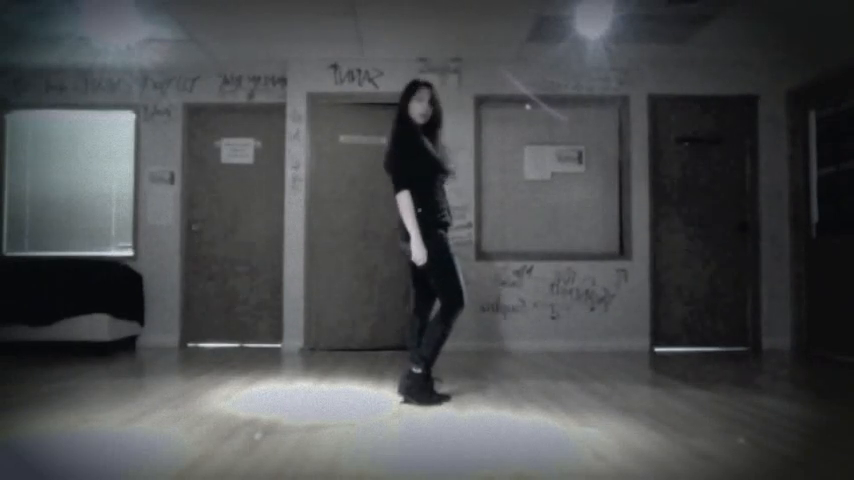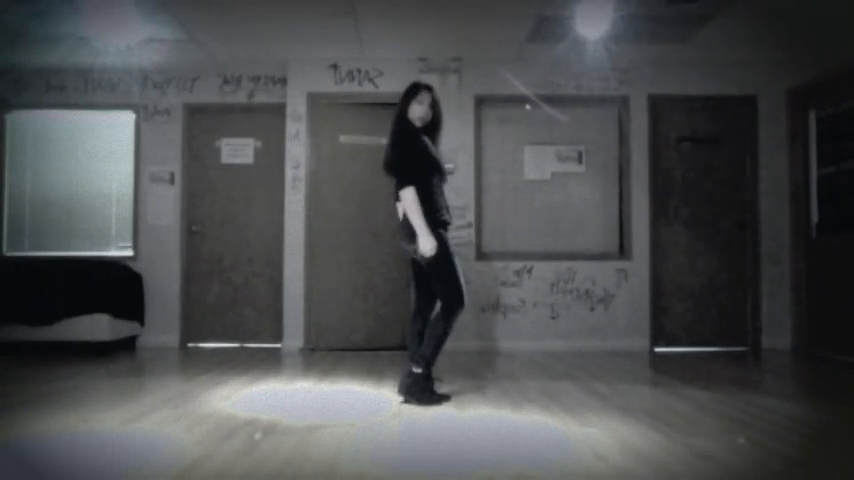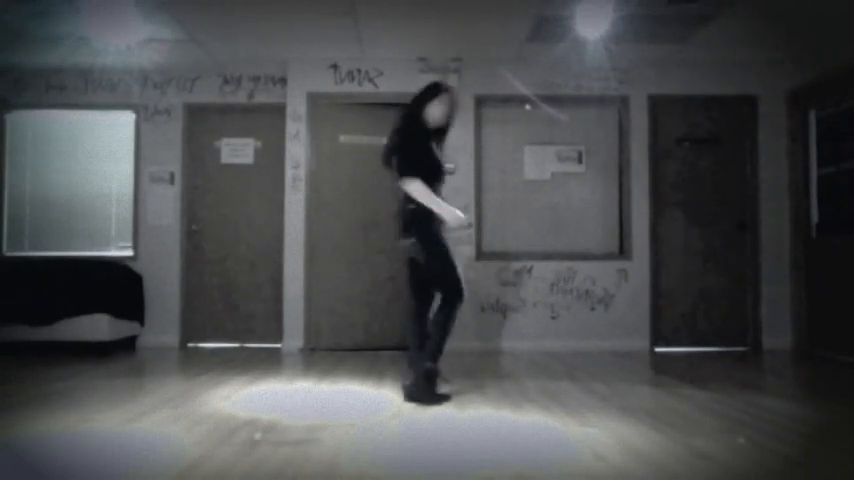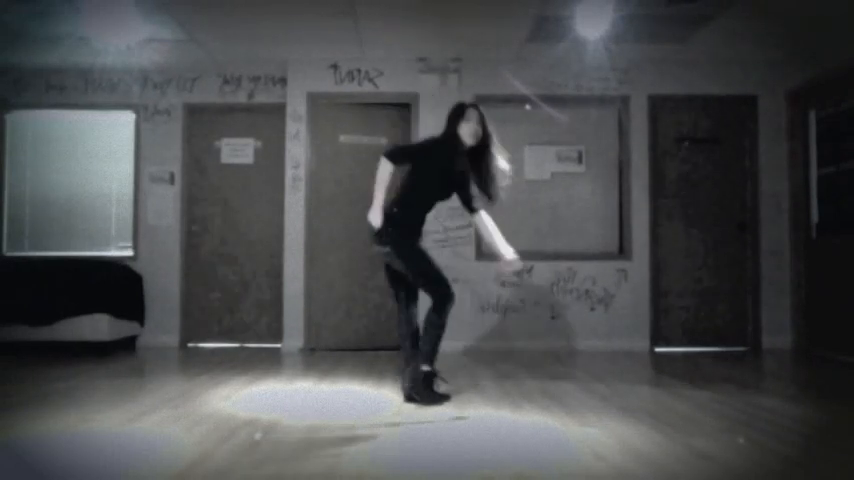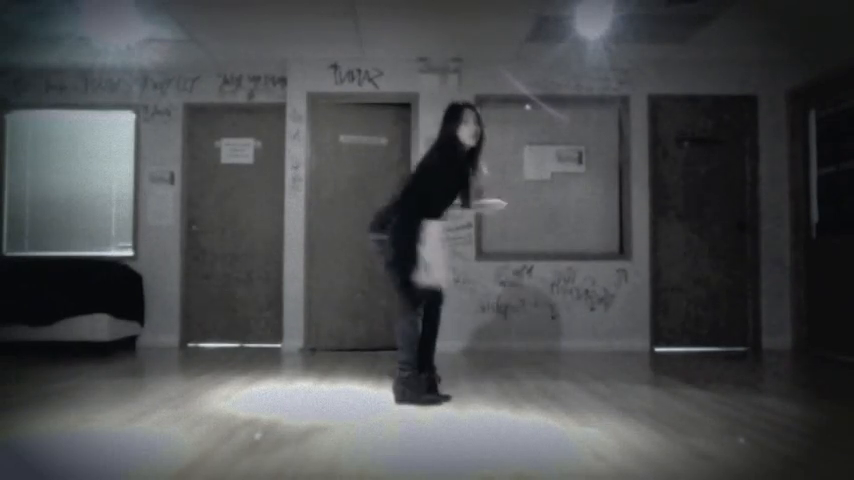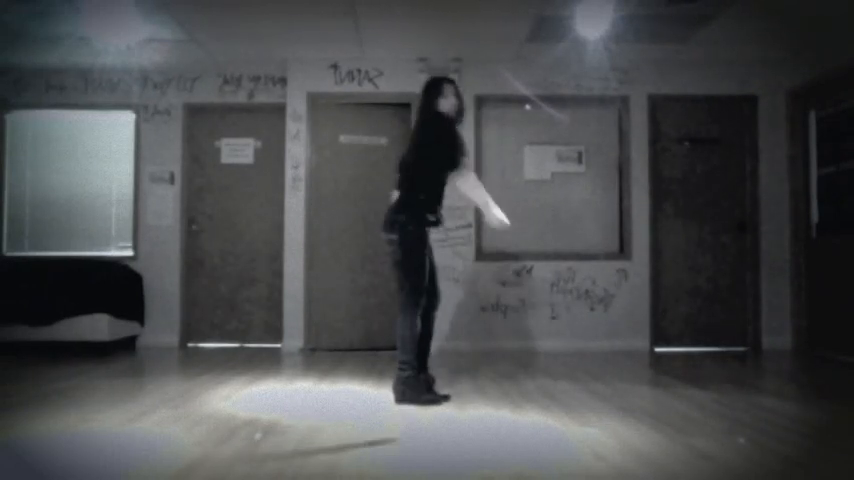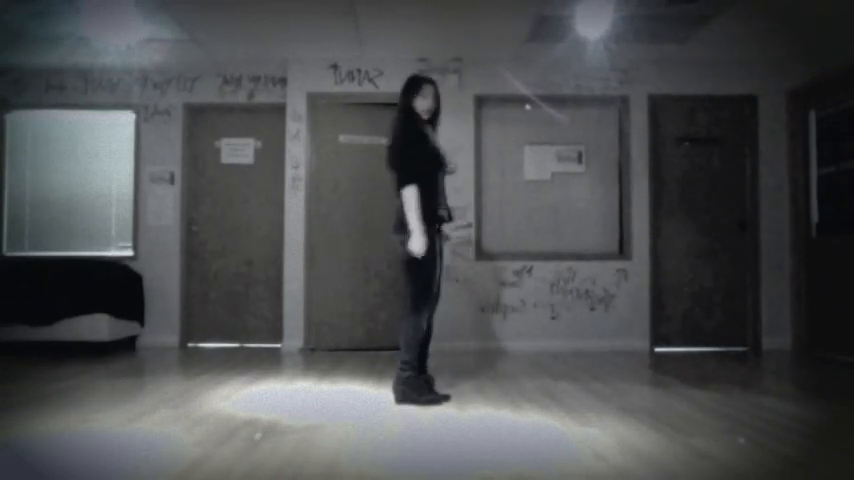
dt=0.4s
person 1, frame 1
left shoulder: (422, 140)
right shoulder: (405, 139)
right elbow: (402, 191)
right wrist: (416, 238)
left hip: (430, 230)
right hip: (425, 231)
left knee: (424, 305)
right knee: (452, 301)
left ankle: (416, 379)
right ankle: (416, 376)
person 1, frame 2
left shoulder: (418, 141)
right shoulder: (406, 138)
left elbow: (400, 196)
right elbow: (405, 187)
right wrist: (423, 231)
left hip: (426, 230)
right hip: (426, 230)
left knee: (425, 305)
right knee: (453, 301)
left ankle: (417, 379)
right ankle: (417, 376)
person 1, frame 3
left shoulder: (415, 138)
right shoulder: (415, 135)
right elbow: (410, 180)
right wrist: (443, 209)
left hip: (416, 227)
right hip: (423, 227)
left knee: (422, 302)
right knee: (452, 295)
left ankle: (419, 378)
right ankle: (424, 374)
person 1, frame 4
left shoulder: (461, 166)
right shoulder: (438, 148)
left elbow: (476, 211)
right elbow: (390, 158)
left wrist: (503, 248)
right wrist: (377, 206)
left hip: (398, 236)
right hip: (395, 233)
left knee: (407, 306)
right knee: (442, 295)
left ankle: (414, 381)
right ankle: (421, 373)
person 1, frame 5
left shoulder: (455, 160)
right shoulder: (447, 158)
right elbow: (433, 214)
left wrist: (476, 205)
left hip: (399, 231)
right hip: (394, 230)
left knee: (432, 297)
right knee: (415, 301)
left ankle: (424, 377)
right ankle: (406, 383)
person 1, frame 6
left shoulder: (429, 132)
right shoulder: (439, 128)
left elbow: (401, 182)
right elbow: (456, 172)
right wrist: (489, 208)
left hip: (409, 224)
right hip: (409, 225)
left knee: (428, 300)
right knee: (414, 302)
left ankle: (418, 376)
right ankle: (407, 382)
person 1, frame 7
left shoulder: (422, 134)
right shoulder: (410, 131)
right elbow: (408, 183)
right wrist: (416, 230)
left hip: (430, 226)
right hip: (421, 227)
left knee: (427, 303)
right knee: (420, 303)
left ankle: (418, 377)
right ankle: (407, 382)
